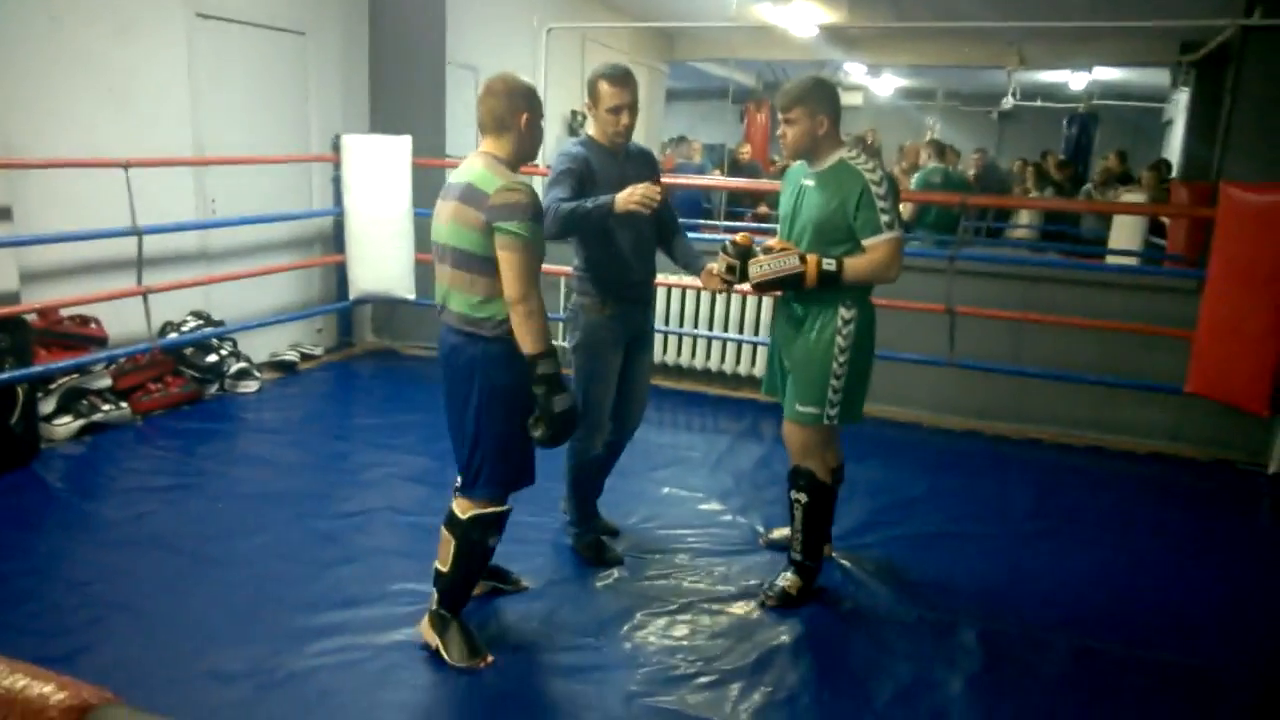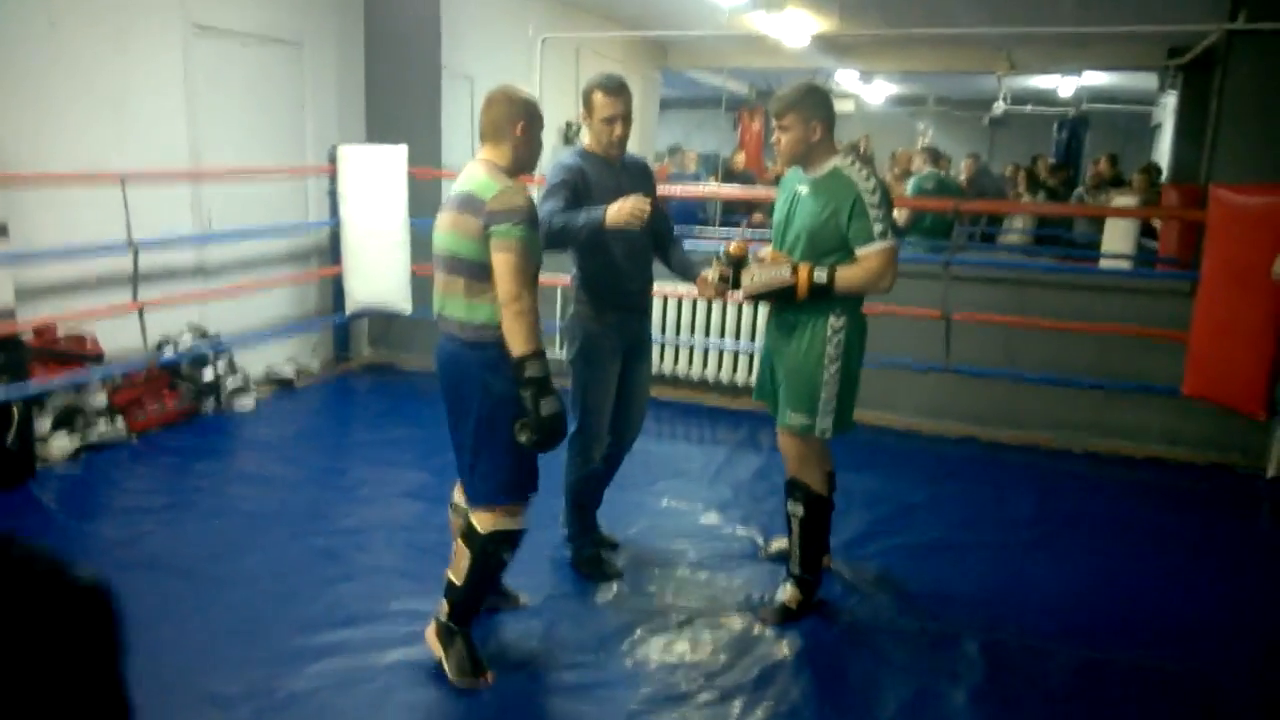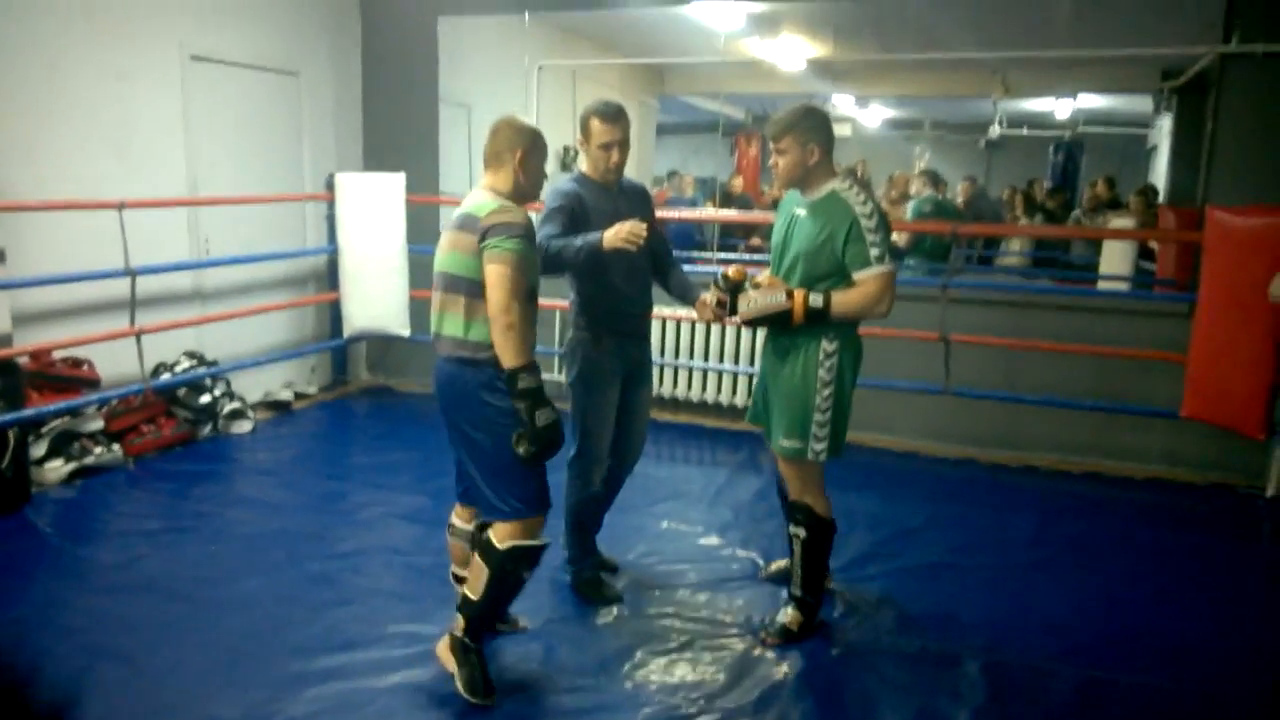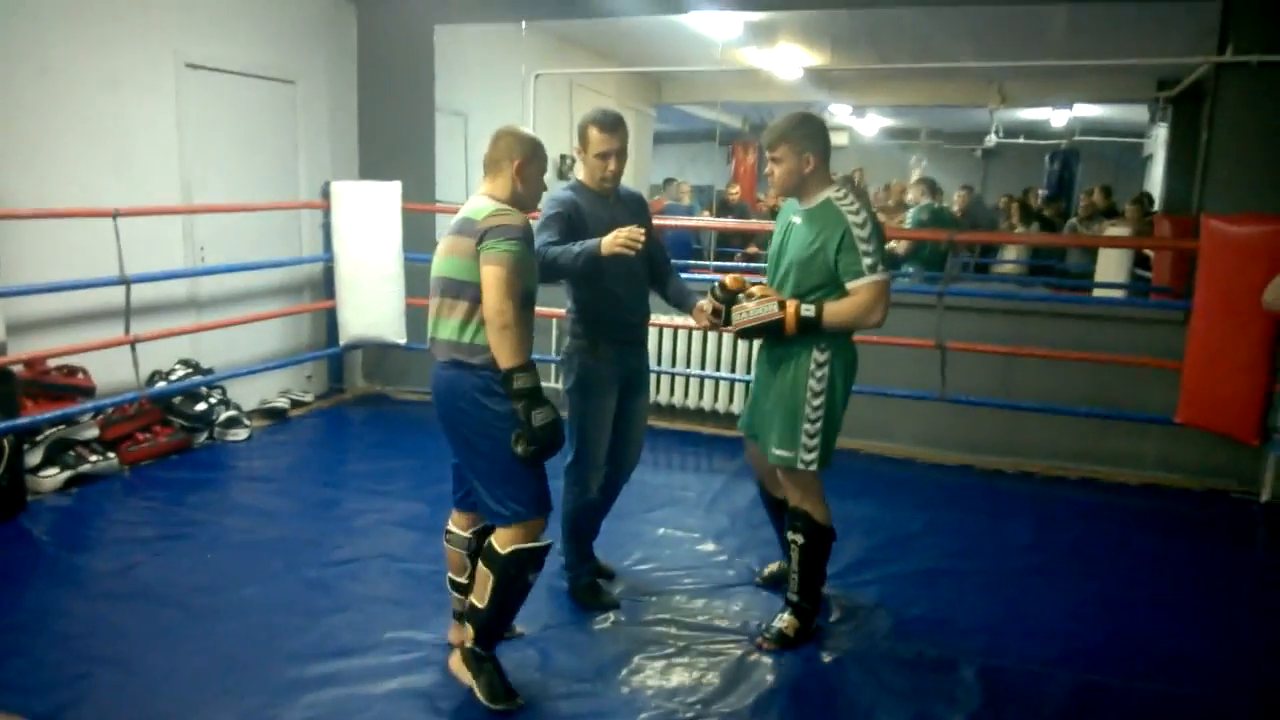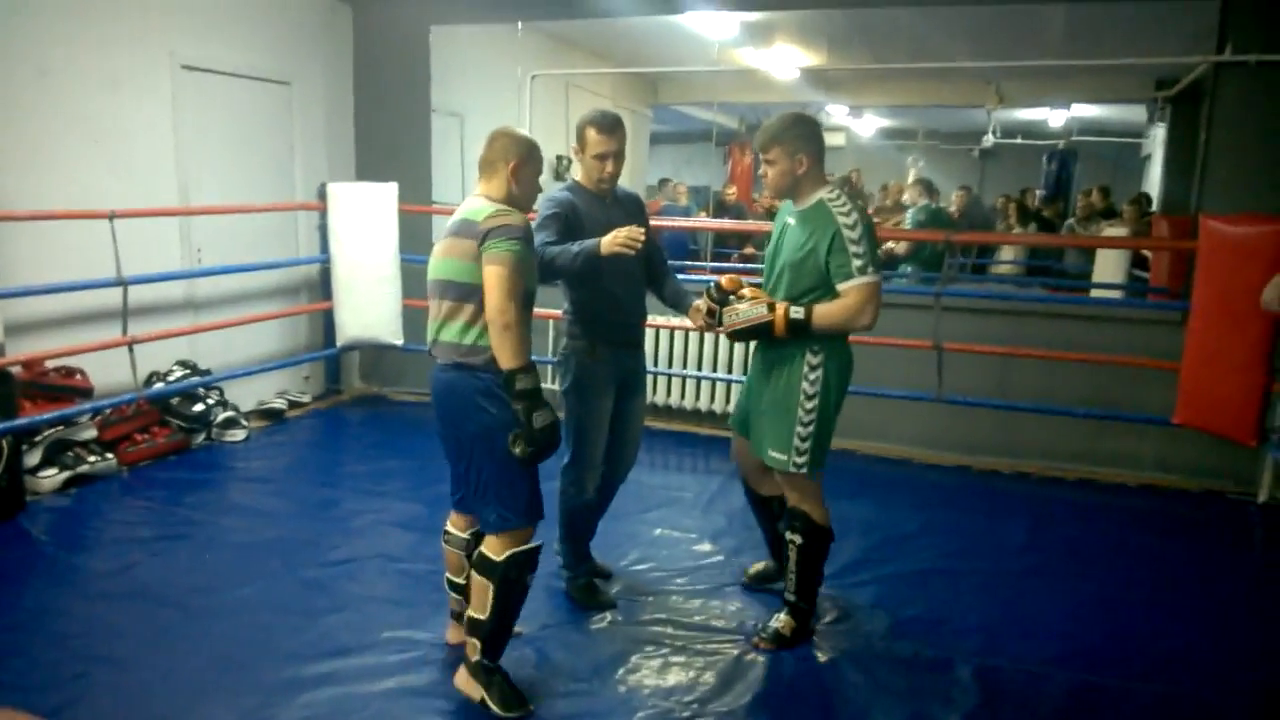
dt=0.1s
person 1, frame 1
left shoulder: (461, 177)
right shoulder: (512, 194)
right elbow: (521, 296)
right wrist: (548, 376)
left hip: (460, 338)
right hip: (490, 351)
left knee: (481, 471)
right knee: (485, 488)
left ankle: (474, 570)
right ankle: (441, 615)
person 1, frame 2
left shoulder: (463, 187)
right shoulder: (509, 199)
right elbow: (515, 301)
right wrist: (539, 383)
left hip: (459, 349)
right hip: (487, 358)
left knee: (476, 479)
right knee: (504, 502)
left ankle: (474, 586)
right ankle: (450, 622)
person 1, frame 3
left shoulder: (468, 211)
right shoulder: (507, 218)
right elbow: (505, 314)
right wrist: (533, 396)
left hip: (456, 369)
right hip: (484, 378)
left knee: (475, 500)
right knee: (523, 518)
left ankle: (475, 607)
right ankle: (464, 638)
person 1, frame 4
left shoulder: (465, 219)
right shoulder: (506, 222)
right elbow: (502, 315)
right wrist: (529, 396)
left hip: (452, 375)
right hip: (482, 383)
left knee: (471, 504)
right knee: (524, 524)
left ankle: (466, 617)
right ankle: (473, 652)
person 1, frame 5
left shoulder: (459, 221)
right shoulder: (507, 223)
right elbow: (502, 316)
right wrist: (530, 398)
left hip: (451, 376)
right hip: (482, 385)
left knee: (469, 505)
right knee: (514, 530)
left ankle: (463, 619)
right ankle: (479, 664)
person 2, frame 1
left shoulder: (863, 178)
right shoulder: (796, 173)
left elbow: (887, 263)
left wrist: (812, 270)
right wrist: (753, 257)
left hip: (834, 323)
right hip: (793, 315)
left knee: (801, 439)
right knee: (816, 435)
left ankle: (804, 568)
right ankle: (812, 528)
person 2, frame 2
left shoulder: (857, 186)
right shoulder: (791, 179)
left elbow: (882, 272)
left wrist: (802, 279)
right wrist: (752, 265)
left hip: (826, 331)
right hip: (785, 324)
left knee: (799, 449)
right knee: (800, 443)
left ankle: (805, 581)
right ankle: (807, 539)
person 2, frame 3
left shoulder: (854, 209)
right shoulder: (791, 202)
left elbow: (879, 297)
left wrist: (799, 305)
right wrist: (747, 288)
left hip: (820, 355)
right hip: (782, 347)
left knee: (798, 472)
right knee: (791, 466)
left ankle: (805, 604)
right ankle: (808, 562)
person 2, frame 4
left shoulder: (849, 219)
right shoulder: (791, 209)
left elbow: (872, 307)
left wrist: (791, 316)
right wrist: (747, 293)
left hip: (815, 364)
right hip: (776, 355)
left knee: (799, 482)
right knee: (764, 463)
left ankle: (802, 610)
right ankle: (796, 561)
person 2, frame 5
left shoulder: (842, 220)
right shoulder: (788, 210)
left elbow: (862, 310)
left wrist: (781, 318)
right wrist: (739, 293)
left hip: (809, 367)
right hip: (771, 357)
left knee: (797, 483)
right knee: (747, 457)
left ankle: (799, 610)
right ankle: (783, 560)
person 3, frame 1
left shoulder: (644, 159)
right shoulder: (575, 159)
left elbow: (666, 229)
right elbow: (553, 219)
left wrist: (699, 266)
right wrist: (613, 203)
left hip: (640, 308)
right hip: (597, 310)
left knee: (628, 416)
right knee: (593, 420)
left ankle: (584, 504)
right ankle: (582, 525)
person 3, frame 2
left shoulder: (639, 169)
right shoulder: (571, 170)
left elbow: (662, 238)
right elbow: (547, 229)
left wrist: (695, 274)
right wrist: (605, 217)
left hip: (637, 318)
right hip: (596, 320)
left knee: (626, 427)
right knee: (591, 433)
left ankle: (584, 517)
right ankle: (581, 539)
person 3, frame 3
left shoulder: (638, 194)
right shoulder: (568, 195)
left elbow: (662, 261)
right elbow: (544, 254)
left wrist: (694, 296)
right wrist: (602, 241)
left hip: (637, 342)
right hip: (595, 344)
left knee: (627, 451)
right knee: (591, 456)
left ankle: (584, 540)
right ankle: (581, 562)
person 3, frame 4
left shoulder: (635, 203)
right shoulder: (565, 204)
left elbow: (659, 269)
right elbow: (541, 262)
left wrist: (691, 303)
right wrist: (600, 246)
left hip: (634, 349)
right hip: (592, 352)
left knee: (624, 458)
right knee: (588, 463)
left ankle: (580, 545)
right ankle: (578, 568)
person 3, frame 5
left shoulder: (632, 203)
right shoulder: (562, 204)
left elbow: (656, 270)
right elbow: (539, 262)
left wrist: (688, 304)
right wrist: (599, 246)
left hip: (631, 350)
right hip: (589, 353)
left knee: (621, 458)
right knee: (585, 463)
left ankle: (577, 545)
right ankle: (575, 568)
